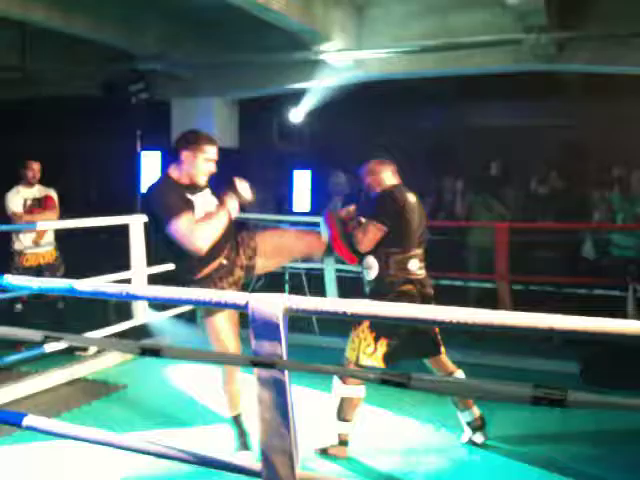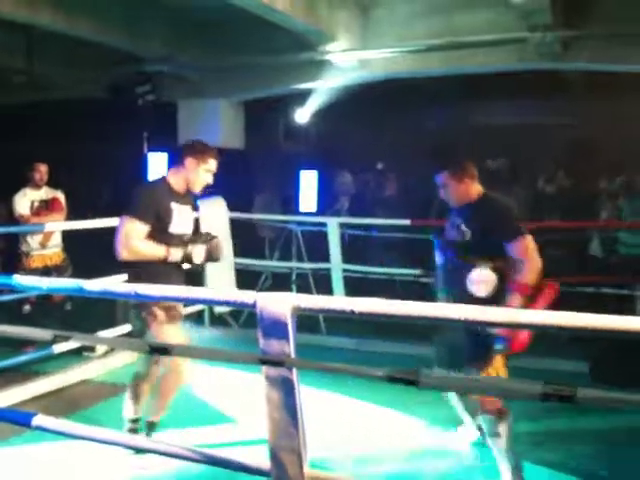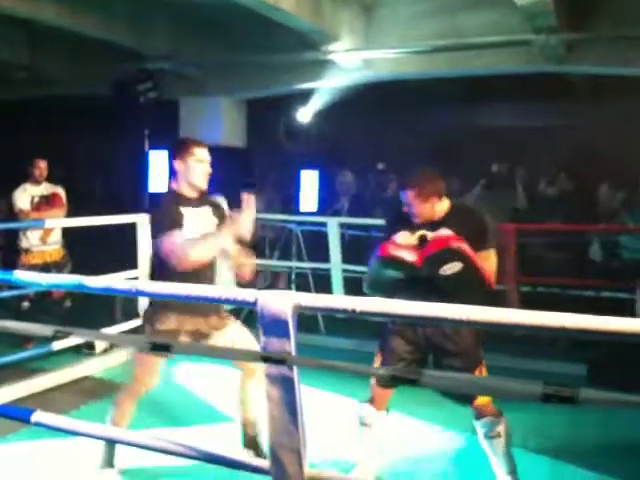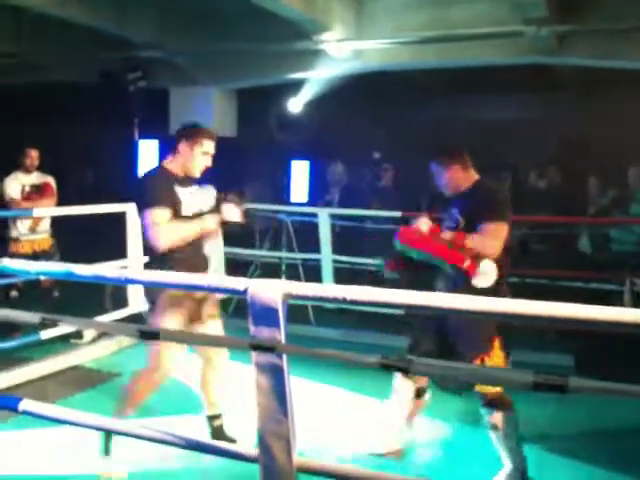
dt=0.7s
person 1, frame 1
left shoulder: (198, 184)
right shoulder: (162, 195)
right elbow: (198, 240)
left wrist: (235, 199)
right wrist: (230, 201)
left hip: (235, 253)
right hip: (208, 277)
left knee: (288, 239)
right knee: (230, 353)
right ankle: (238, 427)
person 1, frame 2
left shoulder: (187, 199)
right shoulder: (150, 194)
right elbow: (126, 247)
left wrist: (200, 248)
right wrist: (178, 253)
left knee: (156, 364)
right knee: (179, 362)
left ankle: (132, 430)
right ankle: (151, 428)
person 1, frame 3
left shoulder: (208, 204)
right shoulder: (165, 207)
left elbow: (240, 235)
right elbow: (182, 257)
left wrist: (246, 207)
right wrist: (226, 237)
left hip: (207, 307)
right hip: (170, 312)
left knee: (255, 361)
right knee: (140, 386)
left ankle: (251, 441)
right ankle: (108, 453)
person 1, frame 4
left shoulder: (197, 185)
right shoulder: (155, 184)
left elbow: (204, 233)
right elbow: (161, 239)
left wrist: (221, 216)
right wrist: (214, 218)
right hip: (170, 284)
left knee: (217, 355)
right knee: (158, 368)
left ankle: (217, 430)
right ankle: (110, 437)
person 2, frame 1
left shoulder: (386, 199)
right shoulder: (414, 200)
left elbow: (363, 243)
left wrist: (349, 219)
left hip: (391, 293)
right hip: (419, 288)
left knee: (353, 365)
right knee: (438, 358)
left ankle: (341, 441)
right ankle: (476, 425)
person 2, frame 2
left shoulder: (496, 211)
right shoulder: (460, 212)
left elbow: (530, 261)
left wrist: (511, 307)
right wrist: (444, 302)
left knee: (484, 391)
right knee: (448, 369)
right ankle: (476, 425)
person 2, frame 3
left shoulder: (471, 221)
left elbow: (488, 278)
right elbow: (380, 277)
left wrist: (464, 252)
right wrist: (395, 254)
left hip: (451, 323)
right hip: (406, 320)
left knee: (481, 401)
right knee: (377, 393)
person 2, frame 4
left shoulder: (491, 197)
right shoulder: (454, 202)
left elbow: (490, 246)
left wrist: (439, 235)
left knee: (489, 387)
right knee: (410, 370)
right ankle: (395, 439)
person 3, frame 1
left shoulder: (49, 192)
right shoulder: (13, 195)
left elbow: (54, 215)
right elbow: (18, 220)
left wrist: (28, 217)
right wrist: (42, 217)
left hip: (48, 251)
right hip: (23, 252)
person 3, frame 2
left shoulder: (56, 194)
right shoulder: (21, 197)
left elbow: (61, 216)
right elbow: (25, 222)
left wrist: (36, 219)
right wrist: (50, 218)
left hip: (55, 252)
right hip: (31, 254)
left knee: (60, 293)
person 3, frame 3
left shoulder: (57, 190)
right shoulder: (20, 192)
left elbow: (61, 212)
right elbow: (24, 217)
left wrist: (35, 214)
right wrist: (49, 214)
left hip: (55, 249)
right hip: (30, 251)
left knee: (60, 289)
person 3, frame 4
left shoulder: (47, 180)
right shoulder: (11, 181)
left elbow: (51, 202)
right elbow: (15, 206)
left wrist: (26, 204)
right wrist: (40, 204)
left hip: (44, 237)
right hip: (20, 239)
